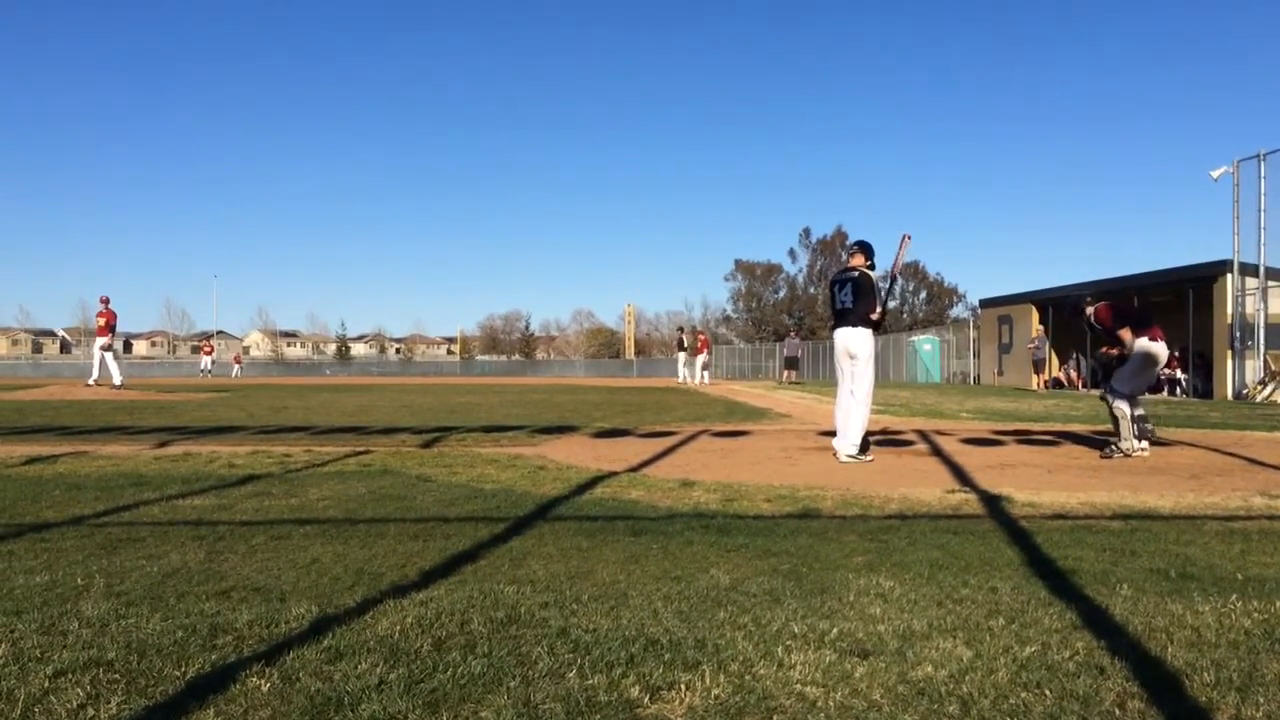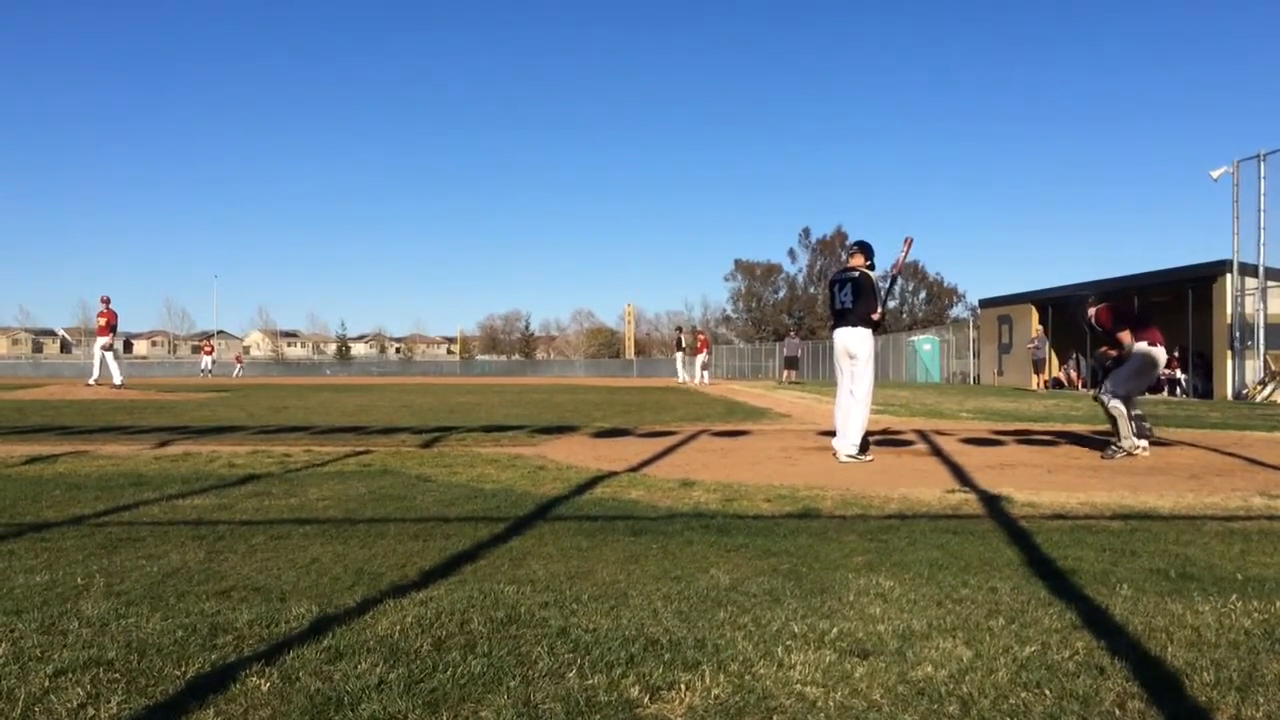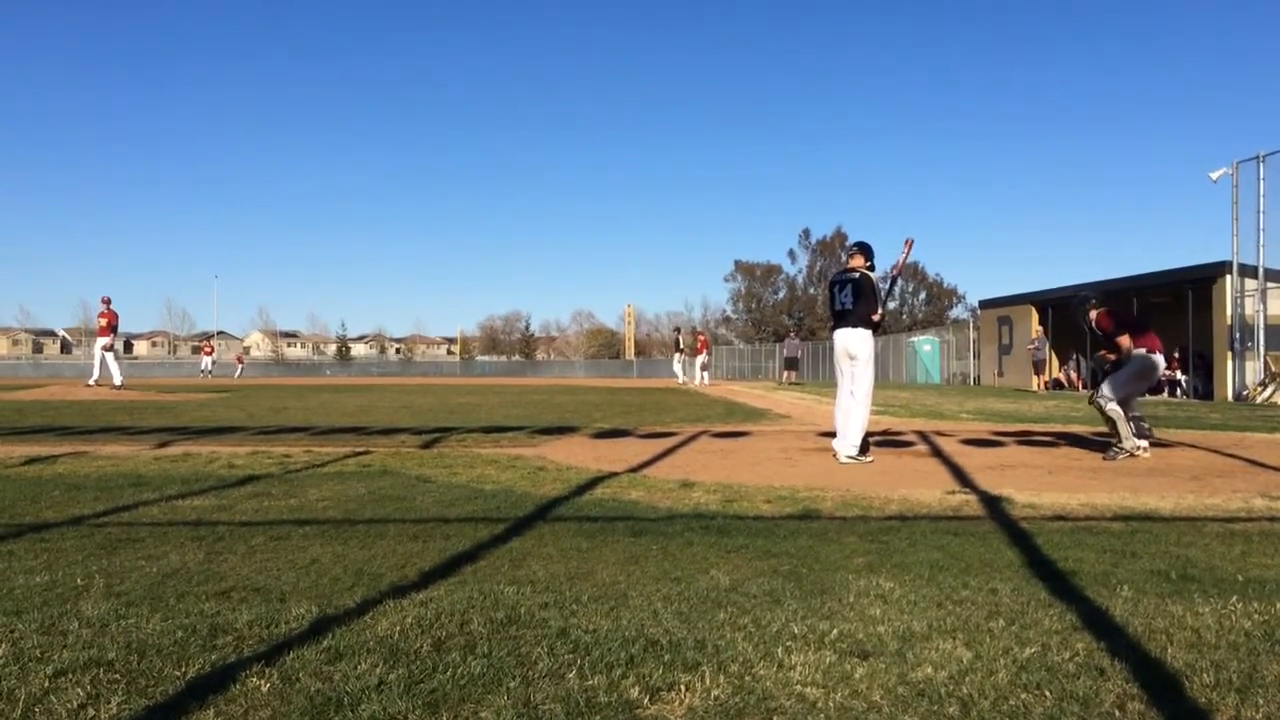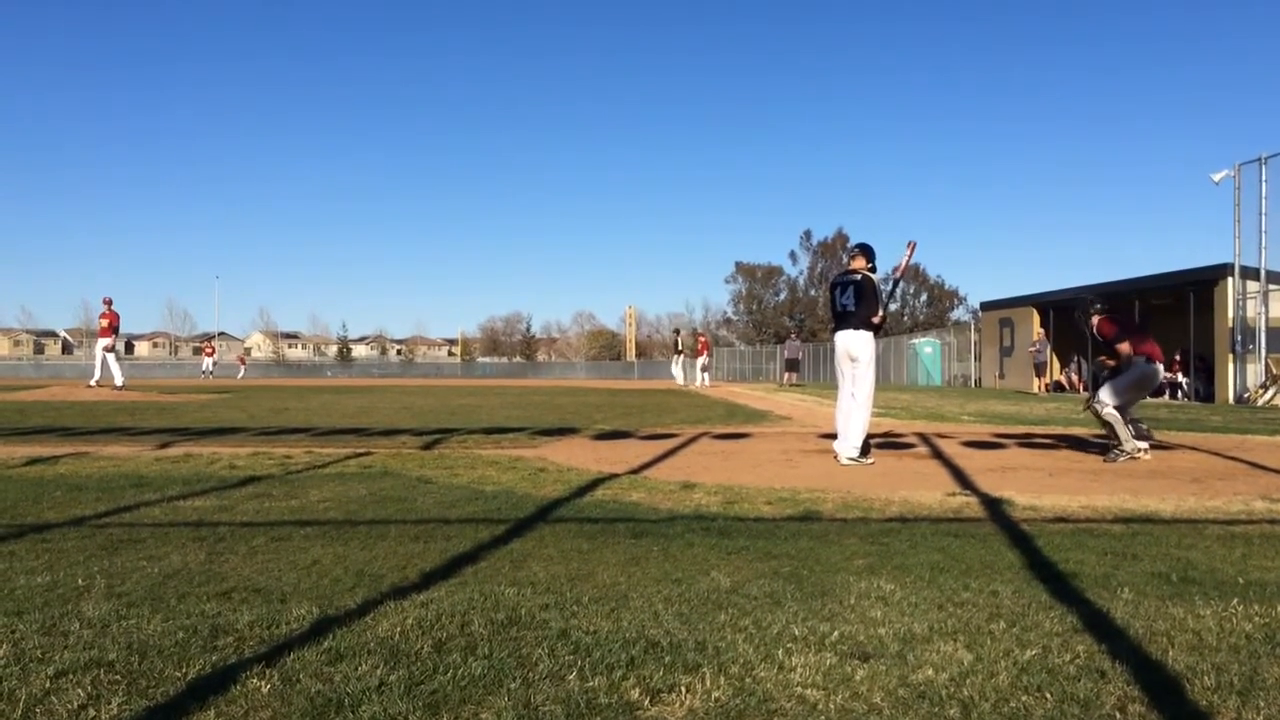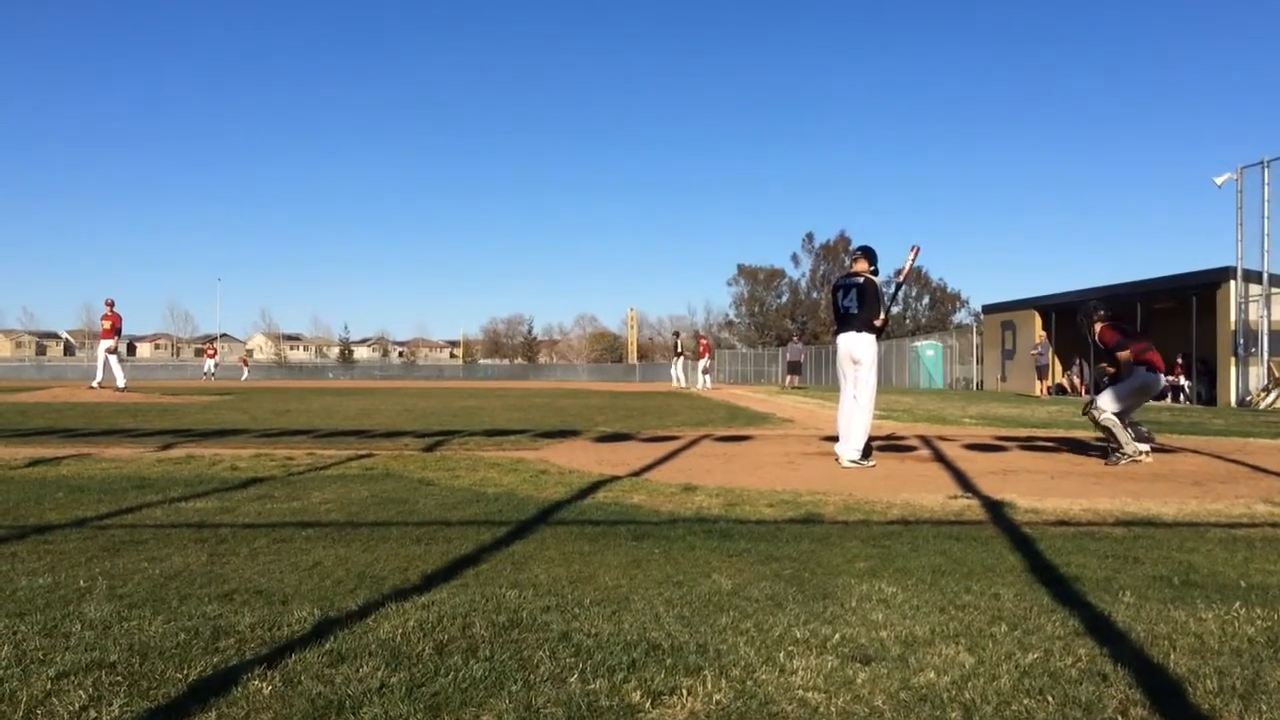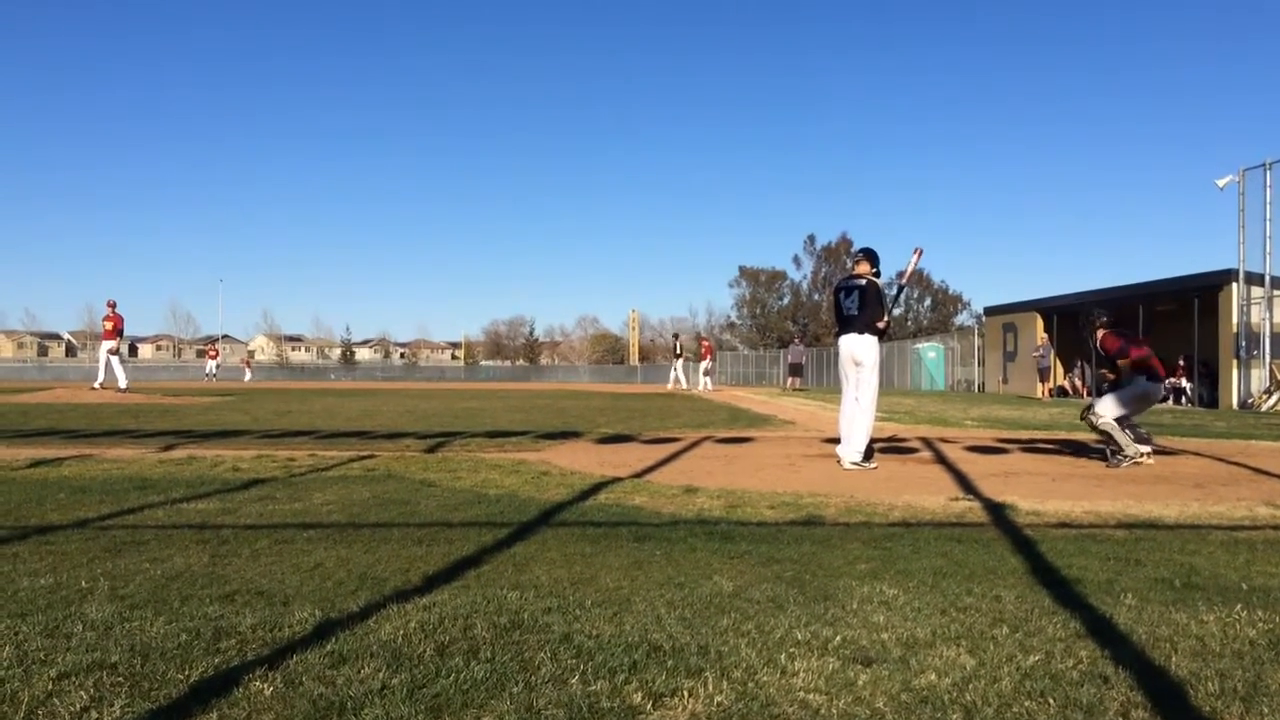
dt=0.1s
person 1, frame 1
left shoulder: (836, 279)
right shoulder: (866, 277)
left elbow: (835, 310)
right elbow: (874, 314)
right wrist: (878, 320)
left hip: (839, 334)
right hip: (860, 334)
left knee: (844, 390)
right knee: (861, 391)
left ankle: (842, 443)
right ankle: (851, 448)
person 1, frame 2
left shoulder: (835, 279)
right shoulder: (866, 277)
left elbow: (834, 311)
right elbow: (875, 314)
right wrist: (876, 319)
left hip: (839, 334)
right hip: (860, 334)
left knee: (844, 390)
right knee: (860, 391)
left ankle: (842, 443)
right ankle: (851, 448)
person 1, frame 3
left shoulder: (835, 279)
right shoulder: (866, 278)
left elbow: (834, 312)
right elbow: (875, 315)
right wrist: (876, 320)
left hip: (839, 335)
right hip: (860, 335)
left knee: (844, 391)
right knee: (861, 392)
left ankle: (842, 444)
right ankle: (851, 449)
person 1, frame 4
left shoulder: (836, 282)
right shoulder: (867, 280)
left elbow: (835, 315)
right elbow: (876, 318)
right wrist: (879, 323)
left hip: (840, 338)
right hip: (861, 337)
left knee: (845, 393)
right knee: (861, 394)
left ankle: (843, 446)
right ankle: (852, 450)
person 1, frame 5
left shoulder: (838, 284)
right shoulder: (870, 283)
left elbow: (837, 317)
right elbow: (877, 321)
right wrist: (881, 325)
left hip: (842, 340)
right hip: (863, 340)
left knee: (847, 395)
right knee: (863, 397)
left ankle: (844, 449)
right ankle: (854, 453)
person 1, frame 6
left shoulder: (840, 286)
right shoulder: (872, 285)
left elbow: (839, 319)
right elbow: (880, 323)
right wrist: (883, 327)
left hip: (844, 342)
right hip: (865, 341)
left knee: (848, 397)
right knee: (865, 398)
left ankle: (846, 450)
right ankle: (855, 455)
person 2, frame 1
left shoulder: (1100, 312)
right shoulder: (1105, 310)
left elbow: (1128, 338)
left wrist: (1121, 353)
right wrist: (1118, 351)
left hip: (1147, 346)
right hip: (1158, 348)
left knee: (1114, 392)
right knee: (1129, 394)
left ankle: (1127, 445)
right ankle: (1141, 443)
person 2, frame 2
left shoulder: (1102, 315)
right shoulder: (1108, 312)
left elbow: (1127, 341)
left wrist: (1118, 354)
right wrist: (1115, 353)
left hip: (1147, 351)
right hip: (1156, 352)
left knee: (1106, 394)
right knee: (1125, 397)
left ankle: (1127, 444)
right ankle: (1142, 442)
person 2, frame 3
left shoulder: (1101, 317)
right shoulder: (1107, 316)
left elbow: (1127, 346)
left wrist: (1117, 360)
right wrist: (1112, 358)
left hip: (1144, 356)
right hip: (1155, 358)
left knee: (1102, 396)
right knee: (1122, 400)
left ankle: (1127, 444)
right ankle: (1140, 444)
person 2, frame 4
left shoulder: (1102, 324)
right shoulder: (1111, 323)
left elbow: (1126, 355)
left wrist: (1116, 367)
right wrist: (1114, 365)
left hip: (1144, 366)
right hip: (1153, 368)
left knee: (1098, 403)
right knee: (1118, 407)
left ankle: (1128, 446)
right ankle: (1140, 445)
person 2, frame 5
left shoulder: (1104, 331)
right shoulder: (1112, 330)
left elbow: (1127, 362)
left wrist: (1116, 375)
right wrist: (1114, 372)
left hip: (1145, 375)
right hip: (1155, 376)
left knee: (1095, 408)
right knee: (1117, 412)
left ankle: (1129, 449)
right ankle: (1141, 448)
person 2, frame 6
left shoulder: (1107, 339)
right shoulder: (1116, 336)
left elbow: (1127, 371)
left wrist: (1115, 381)
right wrist: (1114, 379)
left hip: (1145, 384)
right hip: (1151, 384)
left knee: (1092, 414)
right knee: (1115, 416)
left ankle: (1131, 451)
right ankle: (1143, 448)
